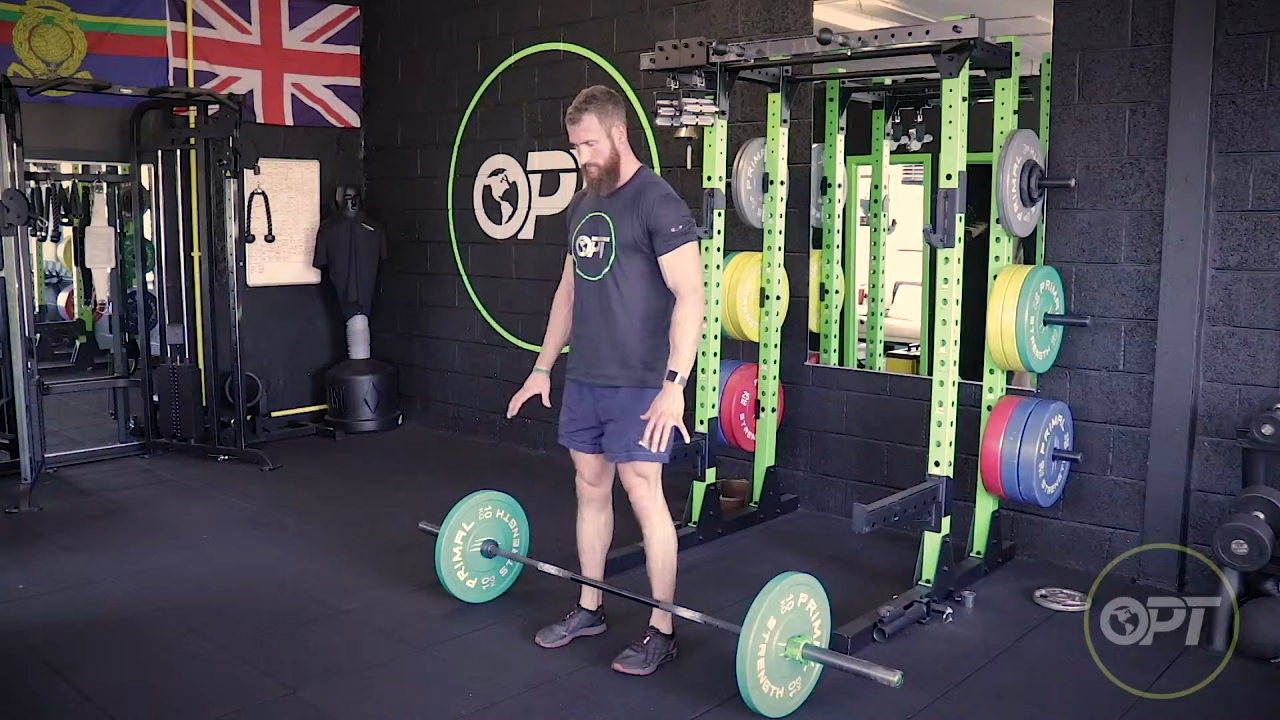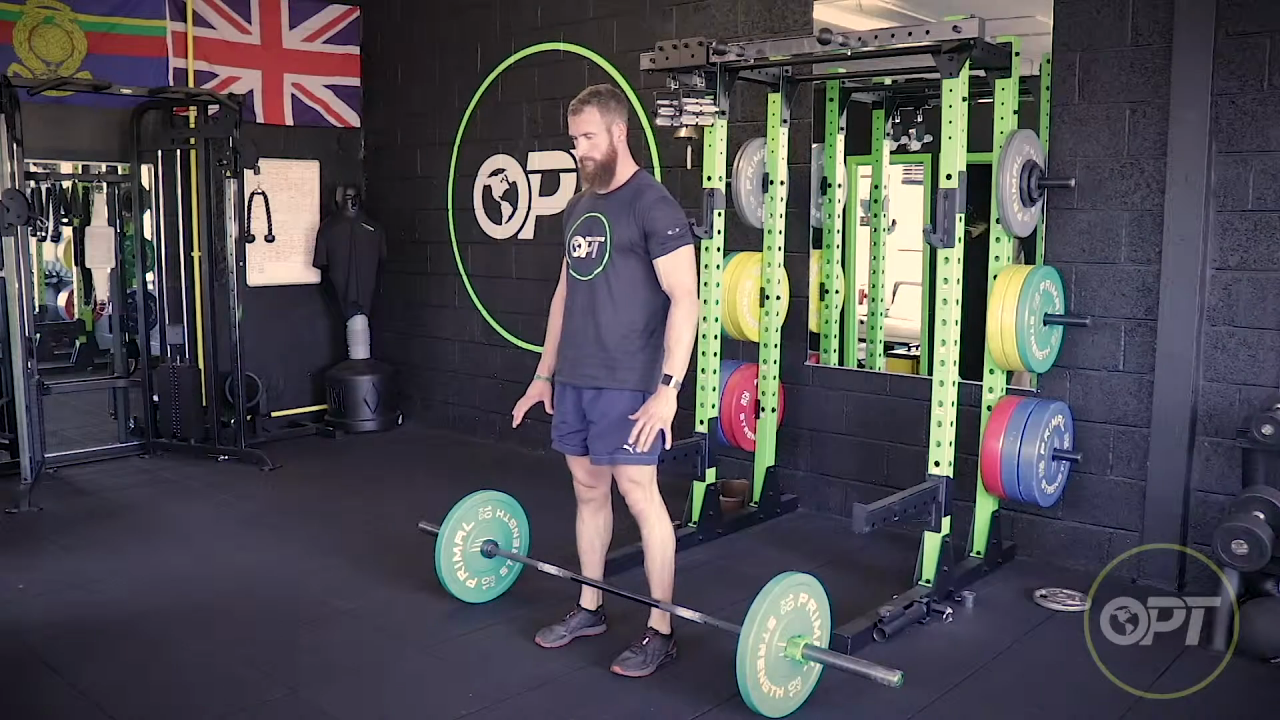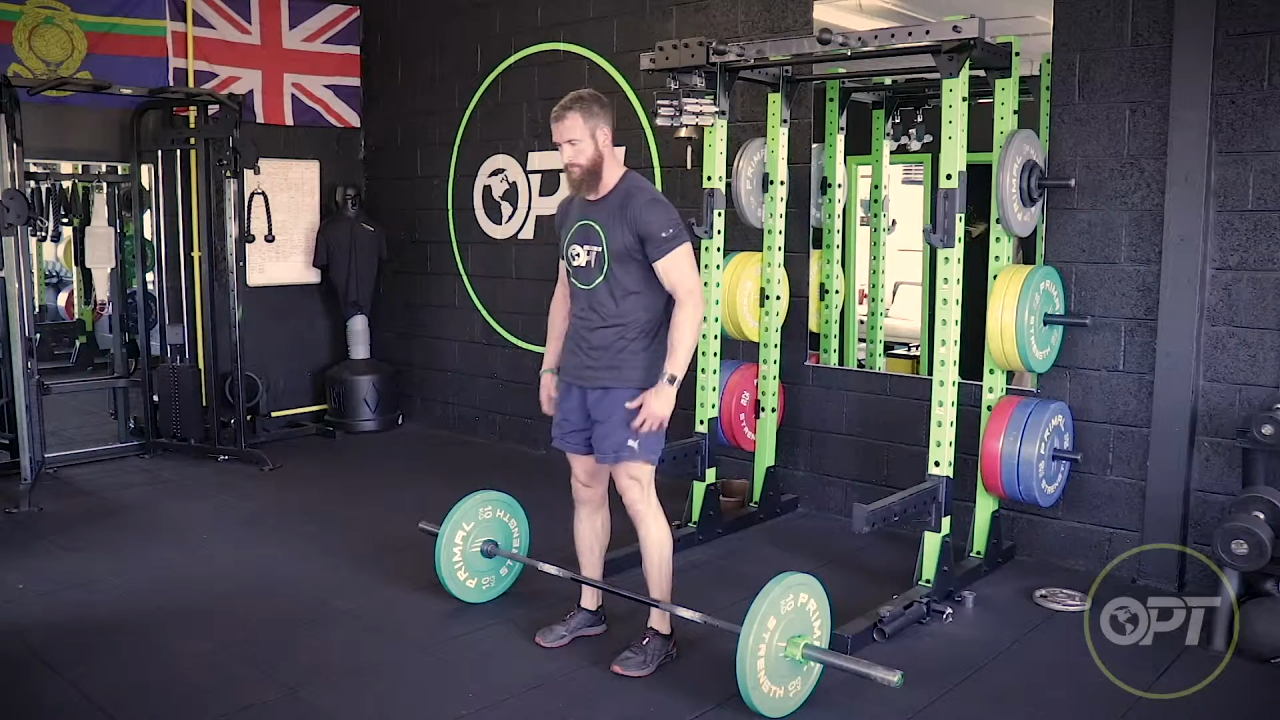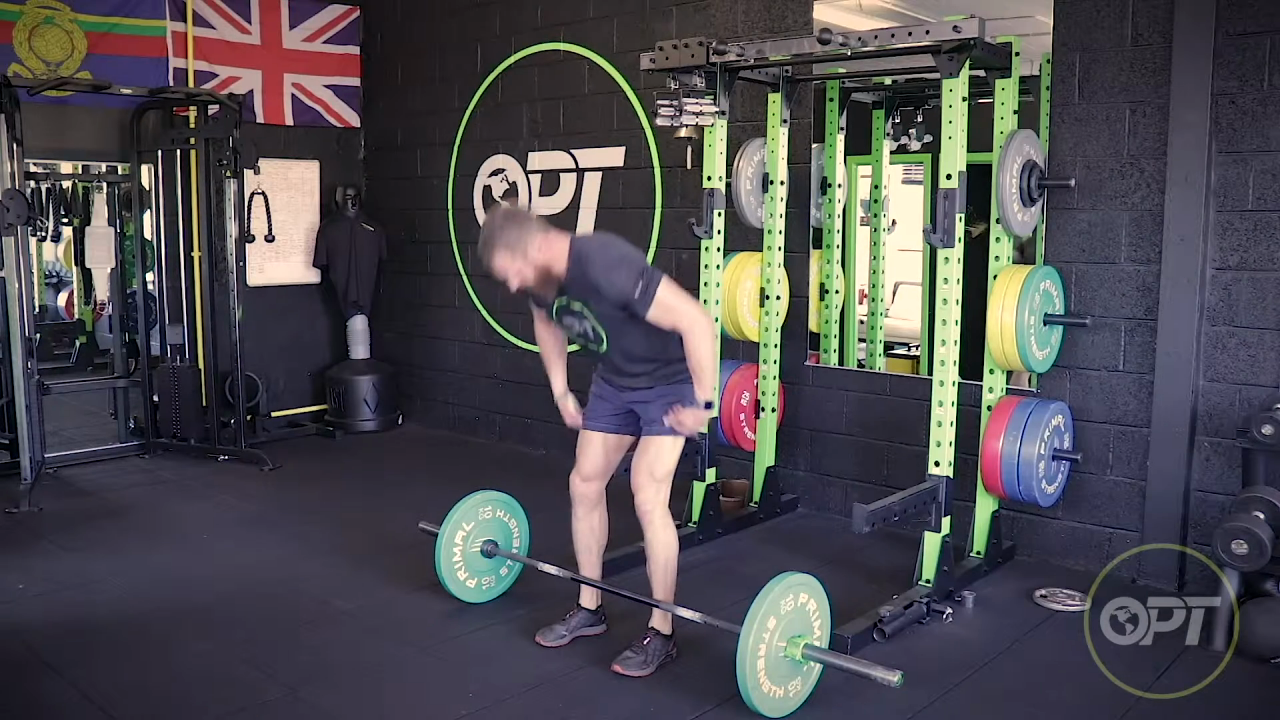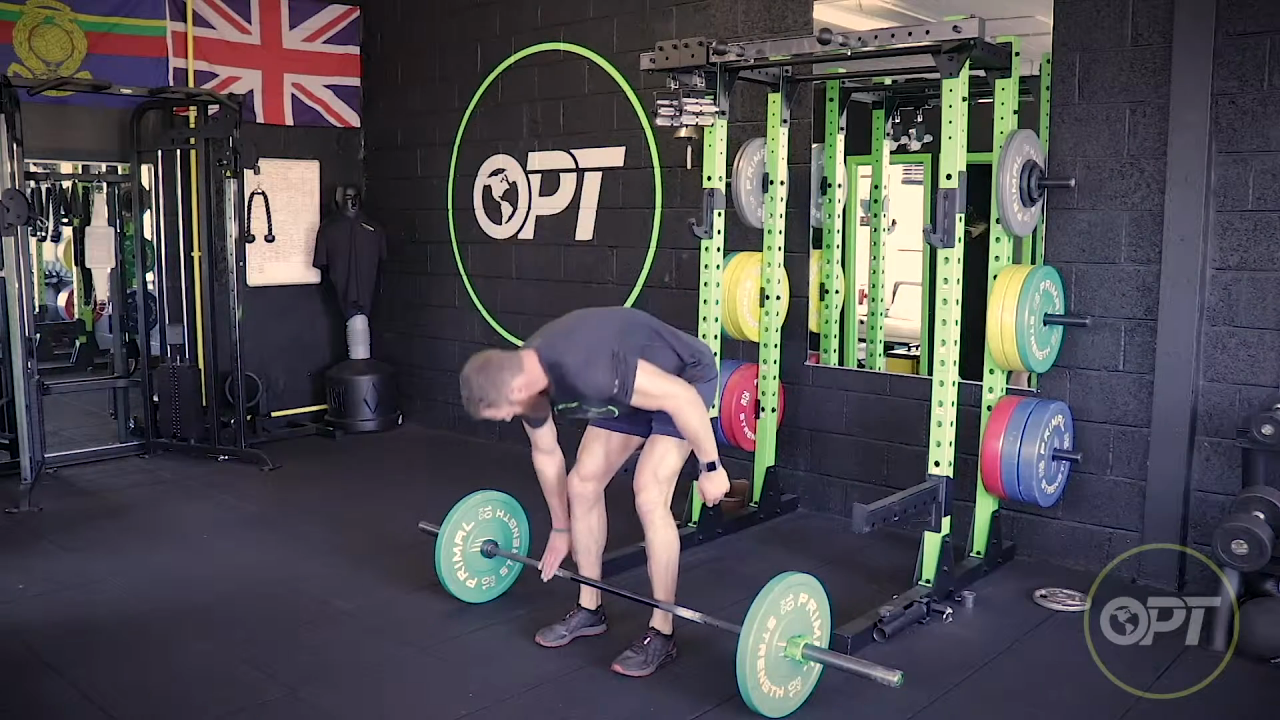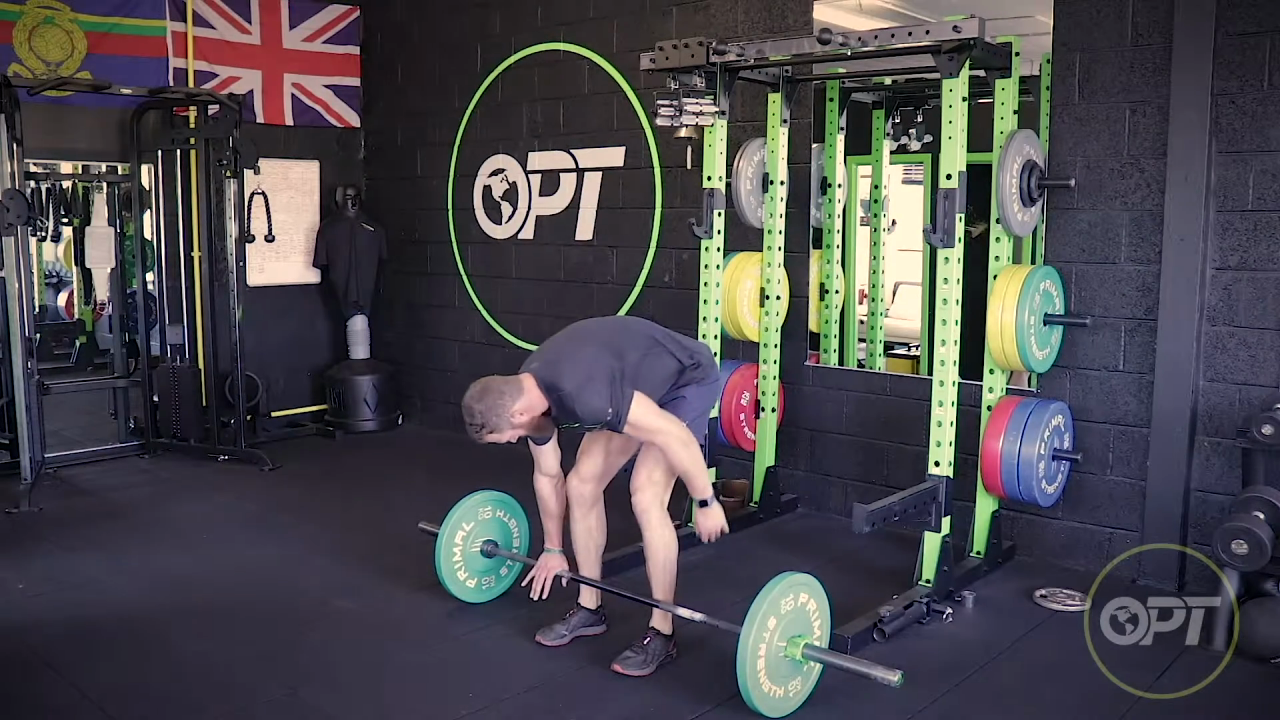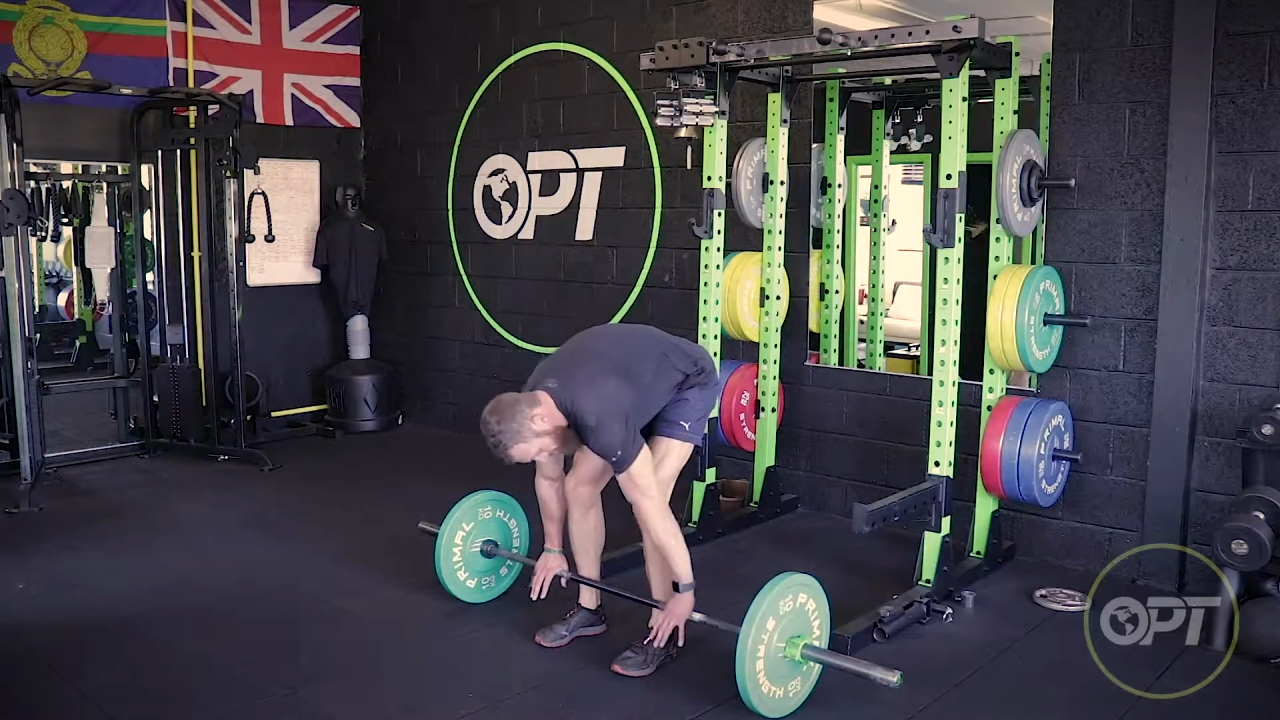
dt=0.5s
person 1, frame 1
left shoulder: (658, 203)
right shoulder: (582, 205)
left elbow: (690, 297)
left wrist: (674, 383)
right wrist: (543, 367)
left hip: (639, 384)
right hip: (586, 378)
left knee: (643, 495)
right knee: (589, 489)
left ankle: (661, 629)
right ankle: (589, 607)
person 1, frame 2
left shoulder: (653, 206)
right shoulder: (578, 208)
left elbow: (685, 301)
left wrist: (668, 387)
right wrist: (543, 374)
left hip: (627, 384)
right hip: (574, 379)
left knee: (640, 497)
right knee: (588, 491)
left ankle: (660, 630)
right ankle: (589, 608)
person 1, frame 3
left shoulder: (646, 208)
right shoulder: (569, 210)
left elbow: (689, 297)
left wrist: (668, 383)
right wrist: (550, 368)
left hip: (629, 382)
right hip: (578, 377)
left knee: (636, 496)
right knee: (585, 491)
left ankle: (660, 630)
right ankle: (589, 607)
person 1, frame 4
left shoulder: (608, 269)
right shoulder: (539, 276)
left elbow: (697, 322)
right elbow: (546, 322)
left wrist: (701, 403)
right wrist: (560, 391)
left hip: (670, 382)
right hip: (616, 381)
left knee: (648, 497)
right knee: (584, 484)
left ankle: (662, 632)
right ankle: (589, 608)
person 1, frame 5
left shoulder: (586, 370)
right shoulder: (526, 377)
left elbow: (681, 396)
right elbow: (546, 453)
left wrist: (710, 468)
right wrist: (559, 528)
left hip: (683, 382)
right hip: (629, 390)
left knee: (648, 496)
right knee: (582, 483)
left ankle: (661, 632)
right ankle: (589, 608)
person 1, frame 6
left shoulder: (582, 393)
right shoulder: (528, 395)
left elbow: (673, 439)
right elbow: (548, 475)
left wrist: (706, 503)
right wrist: (552, 548)
left hip: (687, 380)
right hip: (636, 383)
left knee: (646, 497)
right knee: (581, 485)
left ankle: (662, 633)
right ankle: (589, 609)
person 1, frame 7
left shoulder: (599, 418)
right shoulder: (534, 405)
left elbow: (652, 508)
right elbow: (549, 480)
left wrist: (684, 590)
right wrist: (553, 548)
left hip: (688, 383)
right hip: (636, 378)
left knee: (645, 502)
right knee: (579, 485)
left ankle: (662, 631)
right ankle: (589, 608)
